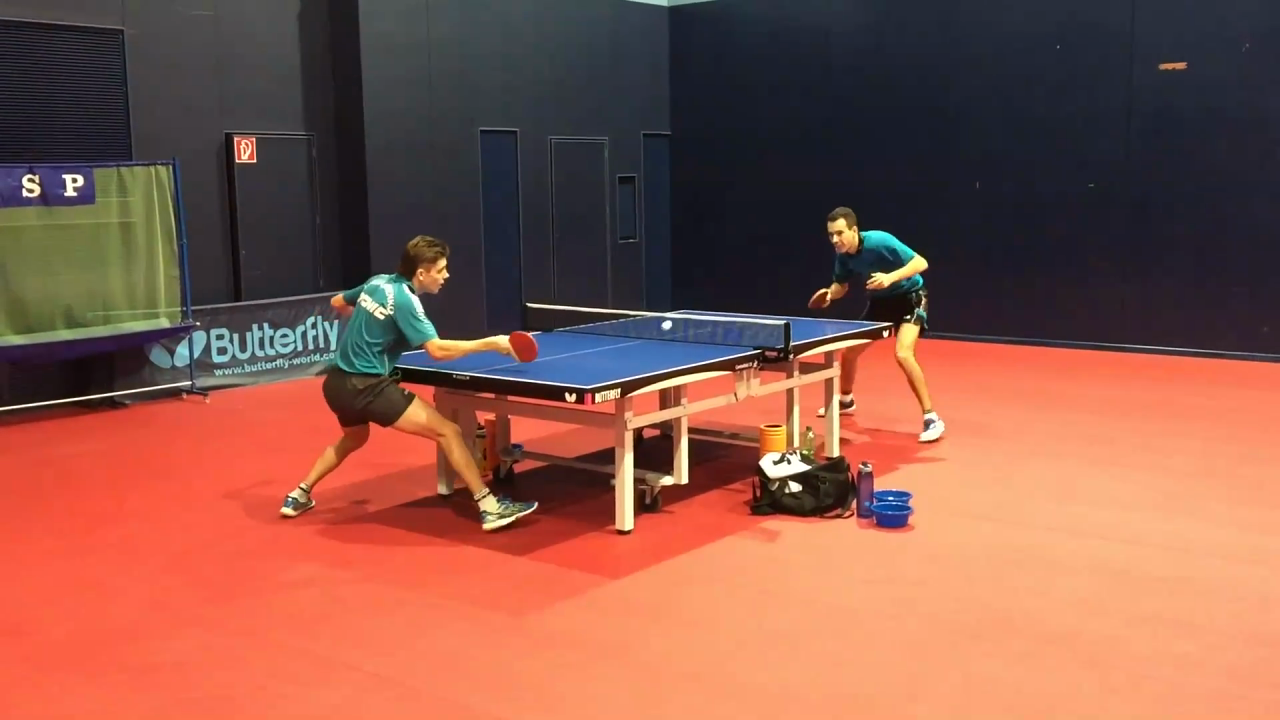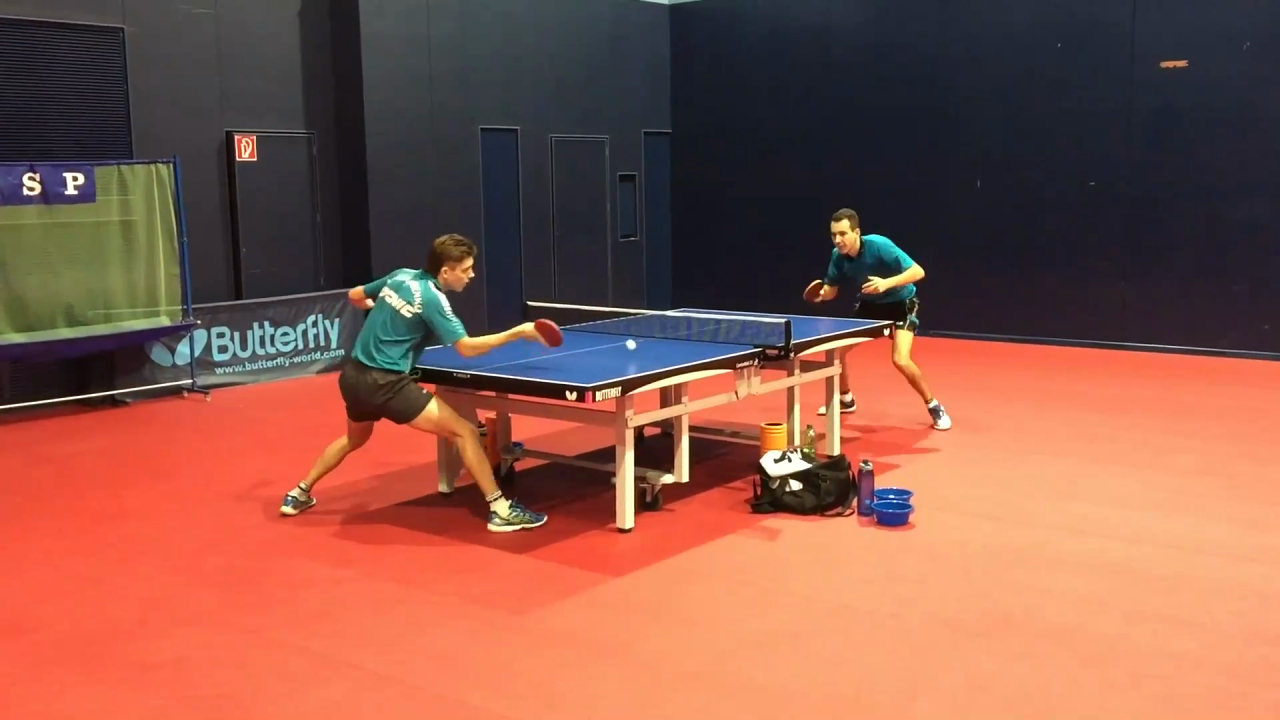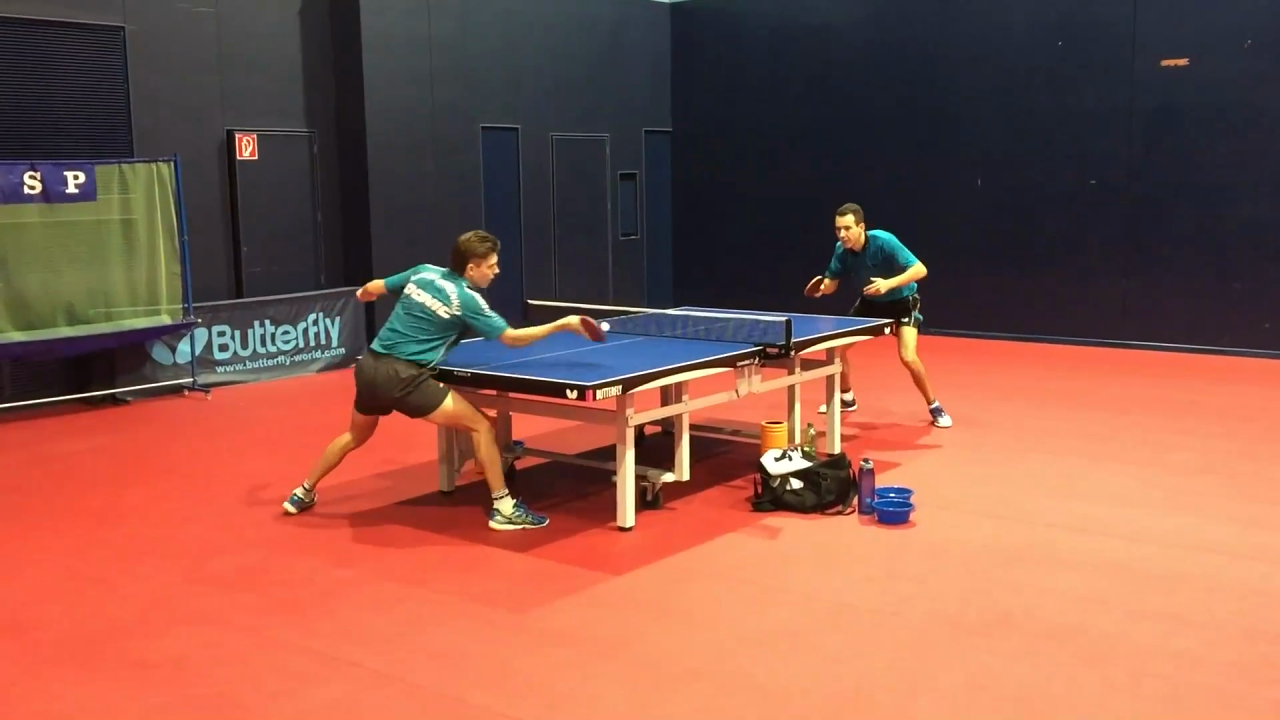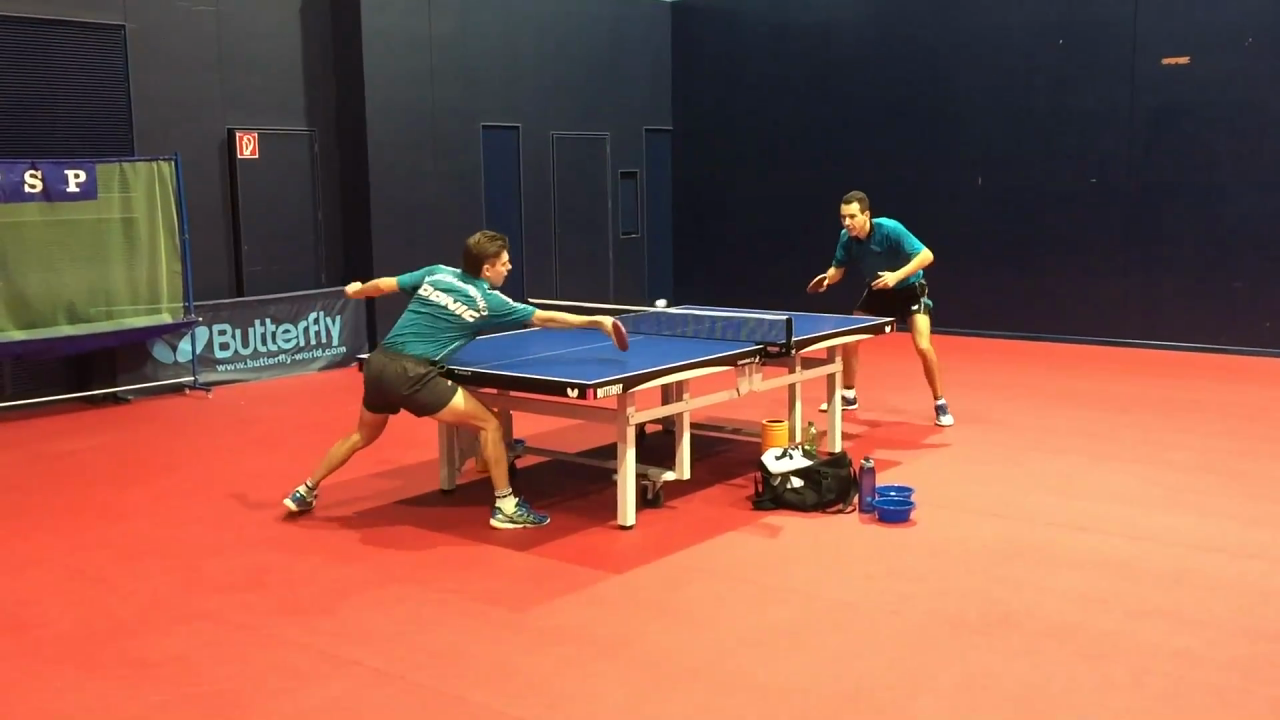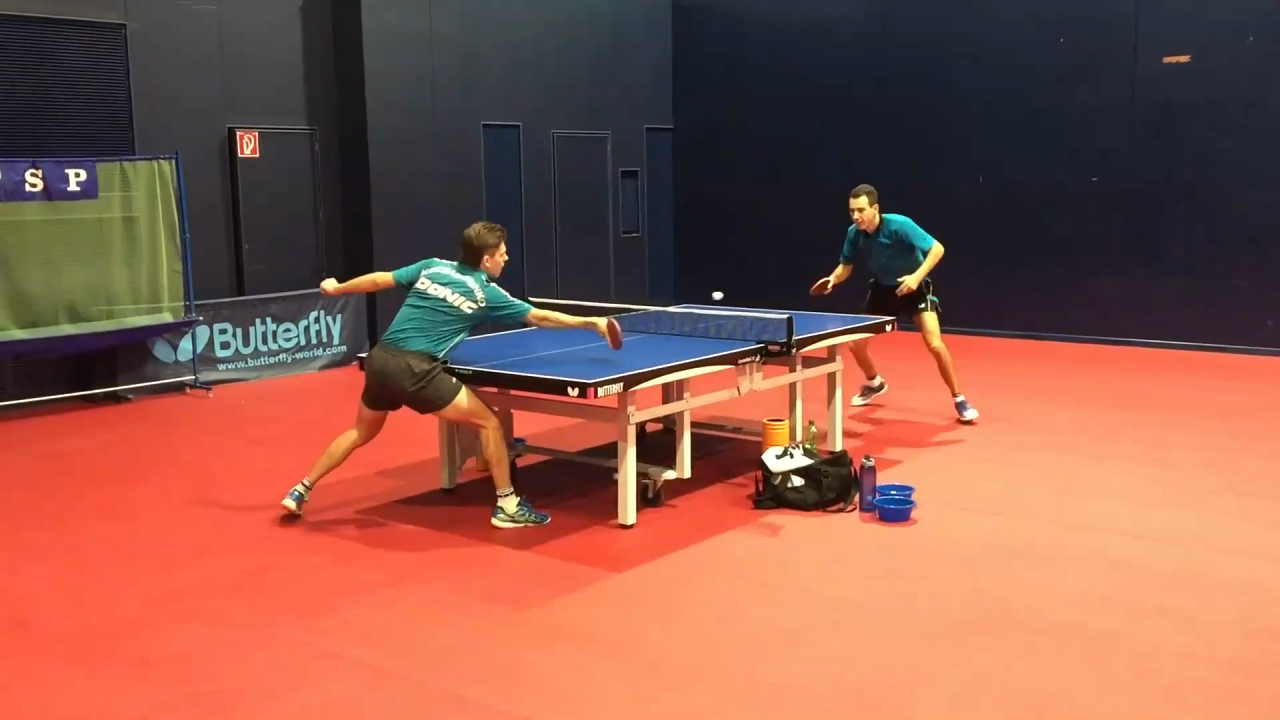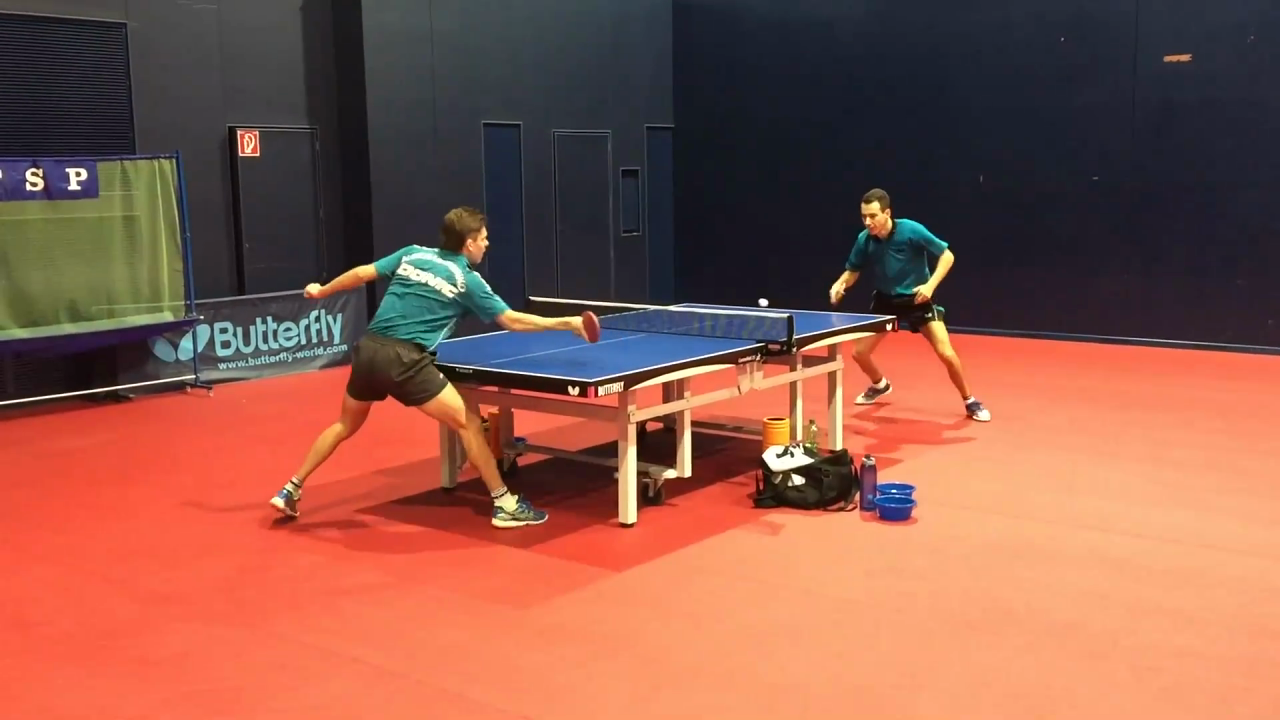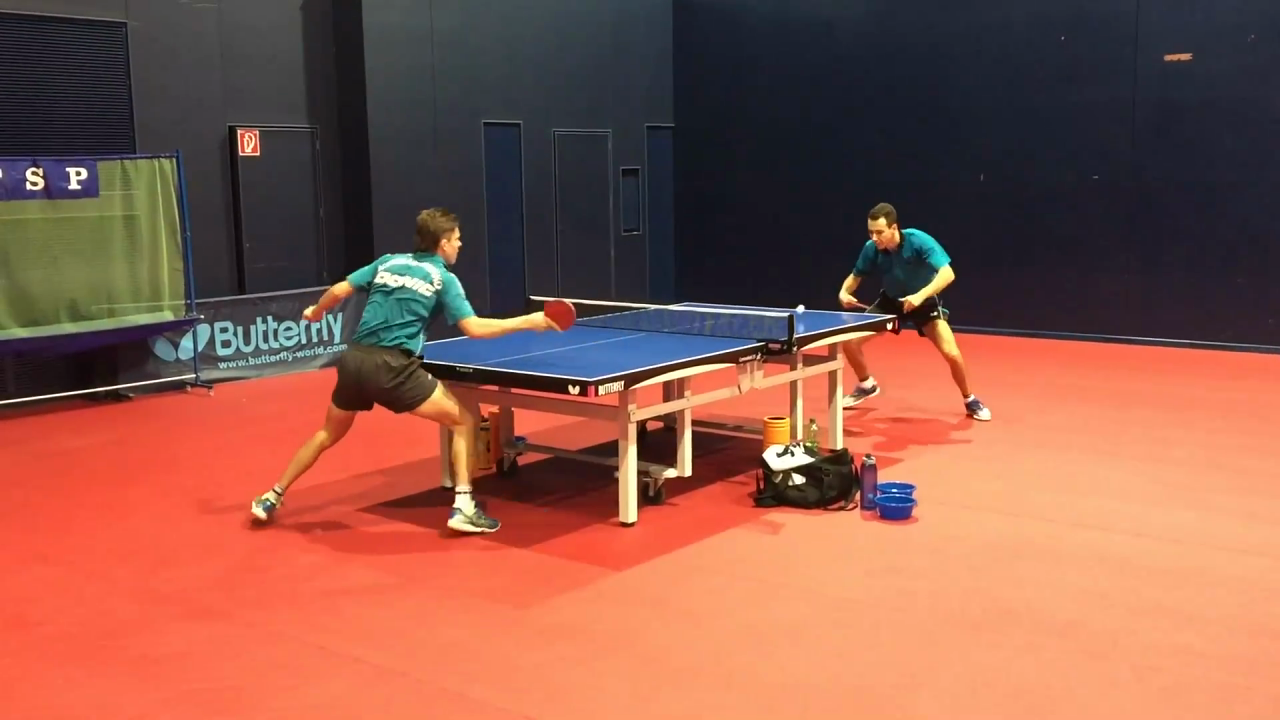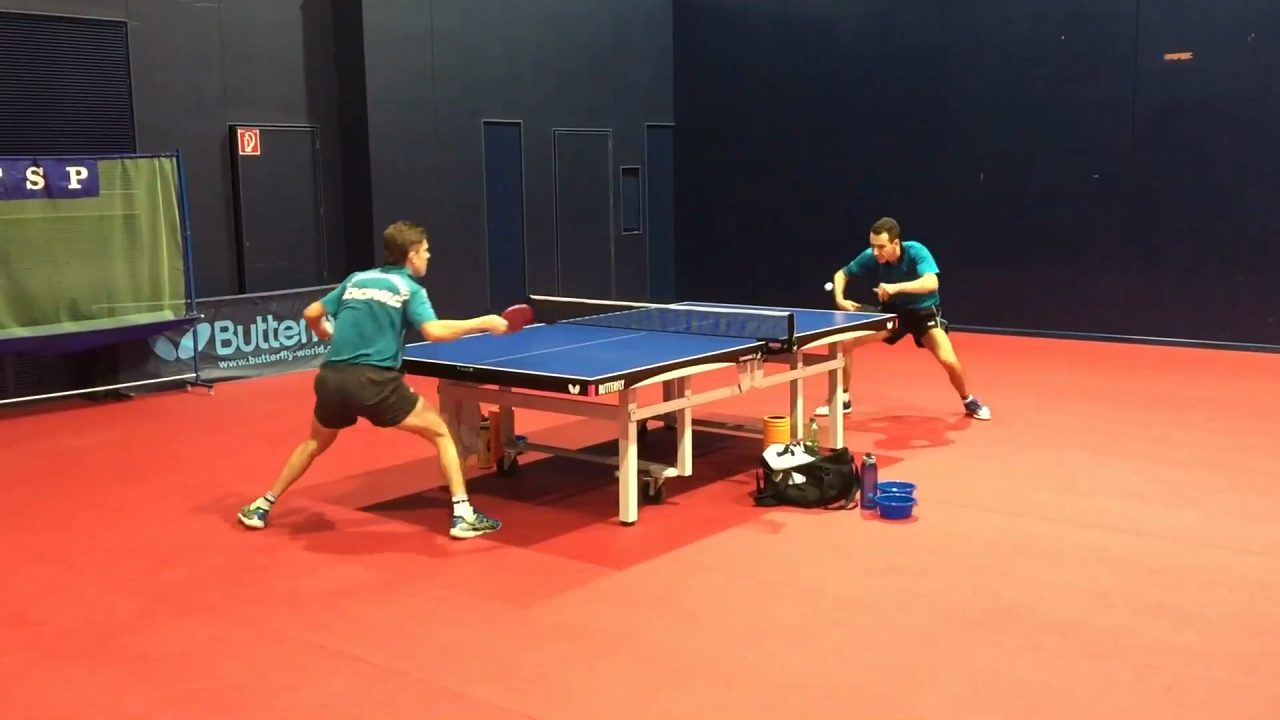
dt=0.1s
person 1, frame 1
left shoulder: (378, 282)
right shoulder: (405, 301)
left elbow: (338, 302)
right elbow: (438, 351)
right wrist: (490, 344)
left hip: (337, 383)
right hip: (367, 388)
left knee: (351, 440)
right knee: (449, 432)
left ankle: (299, 496)
right ankle: (490, 506)
person 1, frame 2
left shoulder: (400, 276)
right shoulder: (432, 300)
left elbow: (355, 295)
right elbow: (466, 348)
left wrist: (372, 307)
right wrist: (517, 332)
left hip: (352, 376)
right hip: (386, 383)
left knee: (355, 437)
right knee: (465, 431)
left ankle: (299, 494)
right ankle: (500, 509)
person 1, frame 3
left shoulder: (422, 272)
right shoulder: (466, 300)
left elbow: (372, 289)
right elbow: (512, 337)
left wrist: (363, 294)
right wrist: (562, 325)
left hip: (370, 367)
right hip: (403, 377)
left knee: (356, 436)
right knee: (479, 427)
left ankle: (302, 494)
right ankle: (504, 508)
person 1, frame 4
left shoulder: (436, 273)
right shoulder: (488, 302)
left elbow: (383, 285)
right elbow: (544, 318)
left wrist: (357, 290)
right wrist: (597, 322)
left hip: (380, 364)
right hip: (413, 374)
left knee: (363, 435)
right knee: (488, 425)
left ankle: (304, 492)
right ankle: (506, 506)
person 1, frame 5
left shoulder: (431, 267)
right shoulder: (488, 295)
left elbow: (378, 280)
right elbow: (540, 318)
left wrist: (338, 288)
right wrist: (592, 323)
left hip: (381, 360)
right hip: (417, 369)
left knee: (362, 433)
right knee: (488, 423)
left ankle: (301, 491)
right ankle: (508, 505)
person 1, frame 6
left shoulder: (413, 254)
right shoulder: (468, 281)
left elbow: (361, 274)
right elbow: (512, 321)
left wrist: (322, 291)
right wrist: (566, 323)
left hip: (368, 349)
right hip: (404, 359)
left knee: (346, 426)
right knee: (468, 423)
left ankle: (290, 490)
right ankle: (505, 504)
person 1, frame 7
left shoulder: (387, 263)
right shoulder: (444, 279)
left elbow: (339, 291)
right elbow: (473, 328)
left wrist: (316, 311)
right wrist: (528, 322)
left hip: (355, 360)
right hip: (394, 367)
left knee: (330, 434)
right knee: (461, 419)
left ankle: (272, 498)
right ankle: (464, 507)
person 1, frame 8
left shoulder: (356, 279)
right shoulder: (410, 290)
left elbow: (311, 314)
right elbow: (434, 331)
left wrist: (323, 331)
right wrist: (484, 323)
left hip: (332, 378)
right hip: (375, 383)
left knee: (316, 442)
right knee: (440, 434)
left ankle: (262, 506)
right ankle: (463, 514)
person 2, frame 1
left shoulder: (879, 241)
right shoulder: (842, 254)
left elbow: (921, 263)
right elbow: (841, 286)
left wrist: (890, 277)
right wrist: (828, 294)
left hip: (911, 298)
right hip: (881, 302)
left knee: (902, 354)
right knee: (849, 350)
left ankle: (930, 417)
right ankle: (846, 400)
person 2, frame 2
left shoulder: (880, 246)
right shoulder: (839, 255)
left elbow: (918, 272)
right elbow: (831, 289)
left wrist: (886, 283)
right wrist: (821, 294)
left hip: (901, 304)
right hip: (871, 305)
left knee: (901, 360)
left ankle: (933, 406)
right ankle: (845, 399)
person 2, frame 3
left shoulder: (884, 242)
right shoulder: (841, 249)
left elbow: (920, 270)
right elbow: (831, 282)
left wrist: (889, 283)
right wrist: (821, 288)
left hip: (902, 301)
right hip: (871, 301)
left knee: (908, 357)
left ankle: (934, 406)
right ankle: (846, 398)
person 2, frame 4
left shoulder: (890, 229)
right shoulder: (847, 238)
left elbow: (927, 255)
right elbow: (837, 270)
left wrist: (896, 275)
right wrist: (826, 280)
left hip: (909, 289)
right hip: (877, 292)
left knee: (922, 346)
right knee: (849, 341)
left ankle: (939, 404)
right ankle: (848, 395)
person 2, frame 5
left shoulder: (899, 225)
right shoulder: (854, 234)
left elbow: (937, 249)
right elbow: (845, 267)
left wrist: (916, 277)
right wrist: (831, 281)
left hip: (913, 291)
right hip: (881, 290)
left knee: (935, 345)
right knee: (856, 344)
left ankle: (959, 400)
right ankle: (875, 384)
person 2, frame 6
left shoulder: (912, 230)
right shoulder: (864, 240)
left elbow: (947, 256)
right elbow: (852, 272)
left wrist: (931, 285)
right wrist: (839, 286)
left hip: (919, 298)
right hip: (886, 299)
left knee: (946, 353)
right knee: (859, 352)
left ankle: (970, 401)
right ankle: (879, 385)
person 2, frame 7
left shoulder: (920, 241)
right shoulder: (871, 248)
left elbow: (947, 274)
right elbow: (855, 277)
left wrist: (920, 295)
right wrist: (844, 293)
left hip: (924, 303)
right hip: (891, 301)
left knee: (951, 353)
right knee: (850, 342)
left ankle: (970, 401)
right ankle: (866, 385)
person 2, frame 8
left shoulder: (916, 252)
right shoulder: (869, 257)
left elbow: (931, 283)
right elbow: (841, 275)
left wrist: (896, 287)
right wrist: (839, 299)
left hip: (923, 311)
right hip: (890, 310)
left knee: (948, 360)
left ankle: (968, 401)
right ankle: (844, 400)
